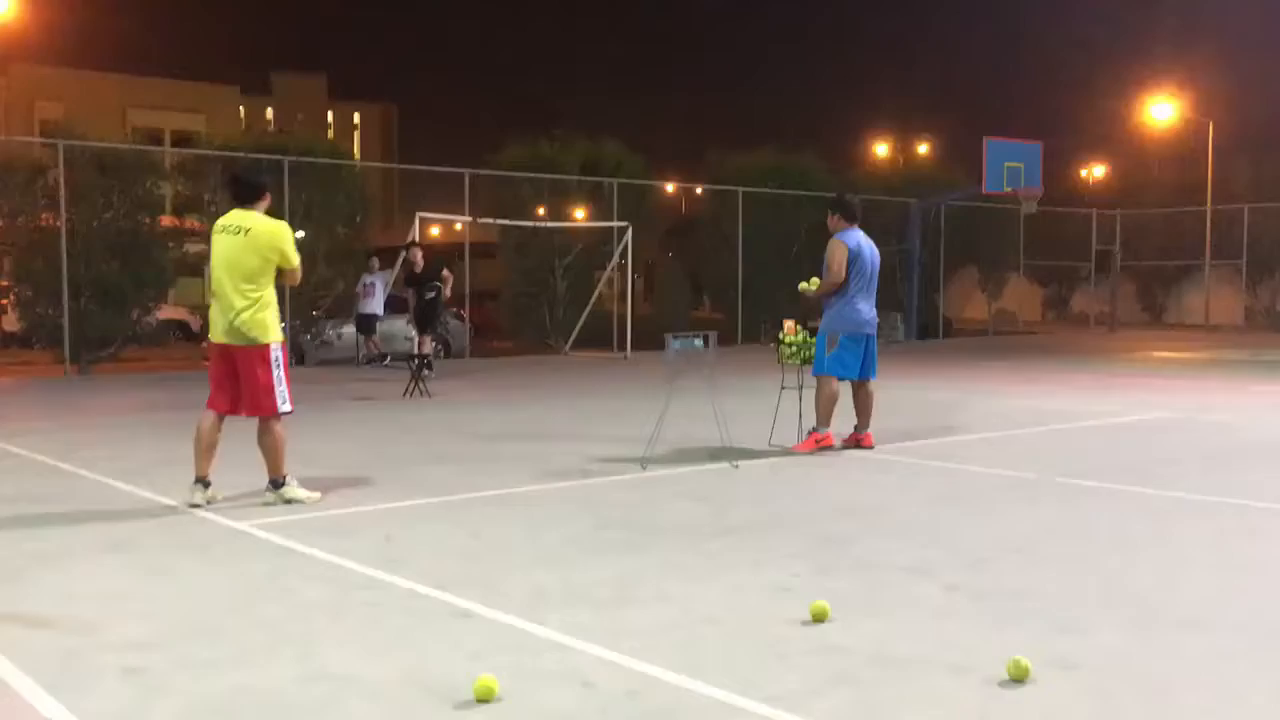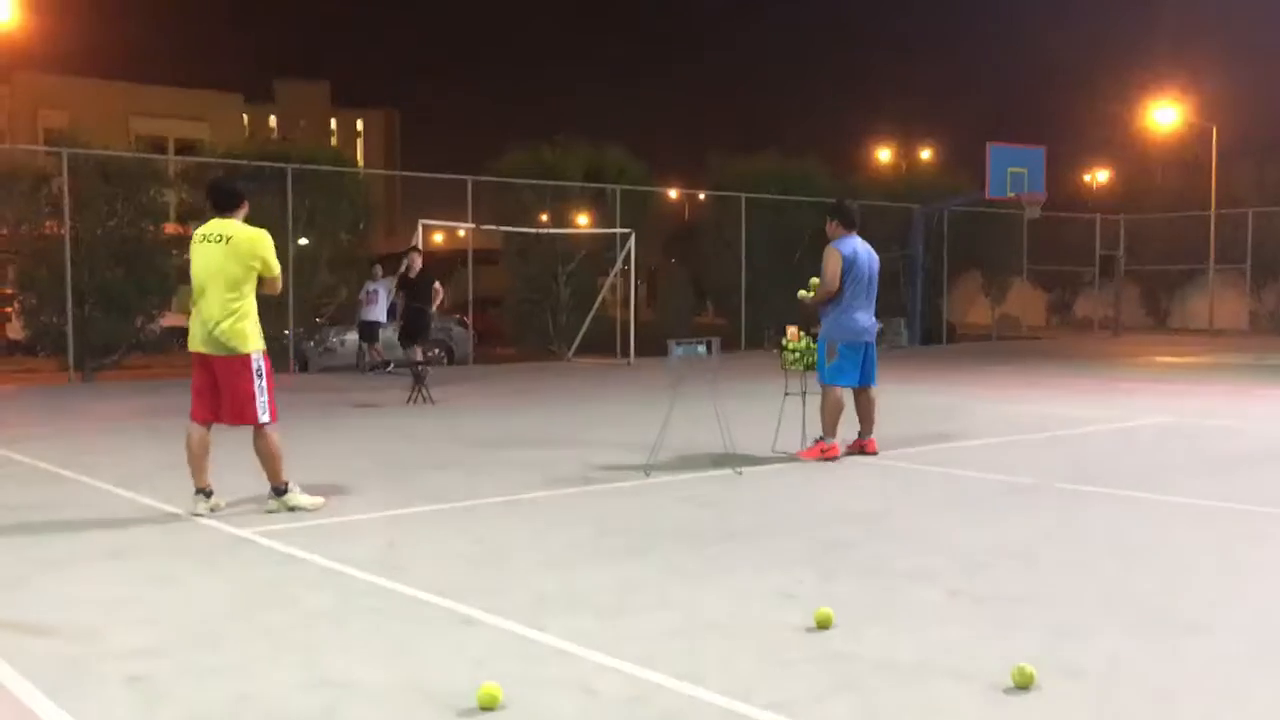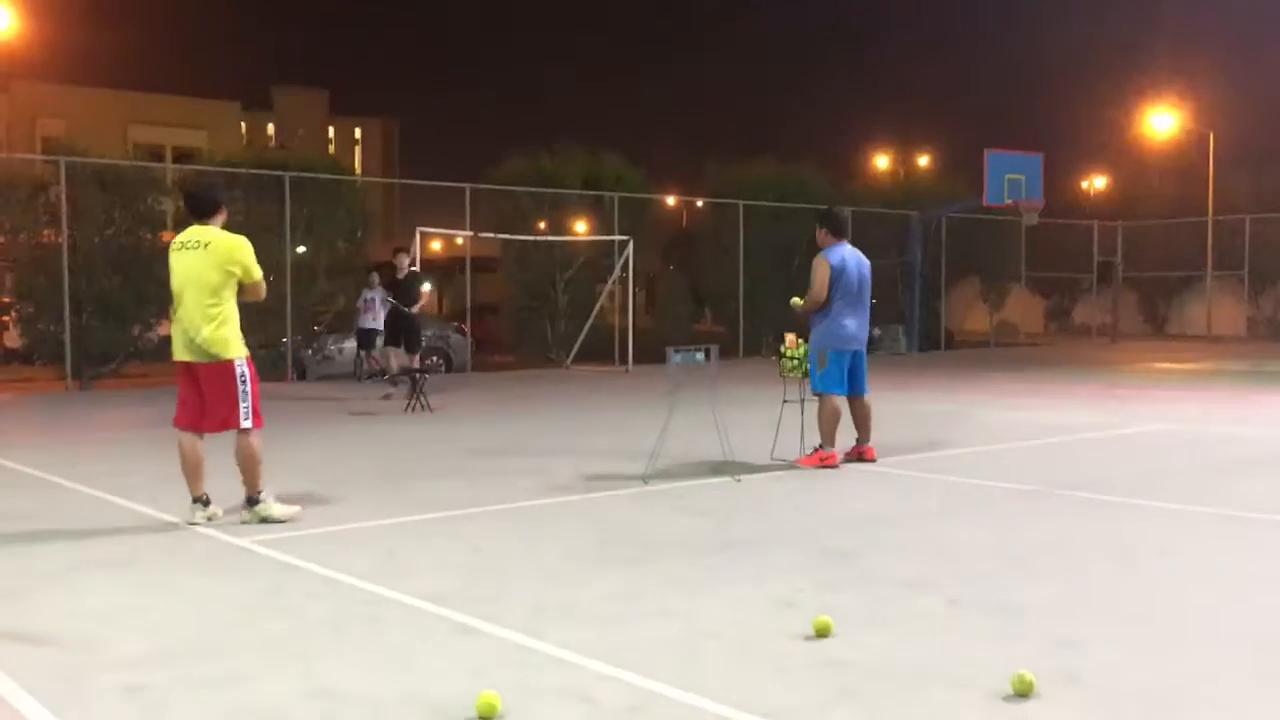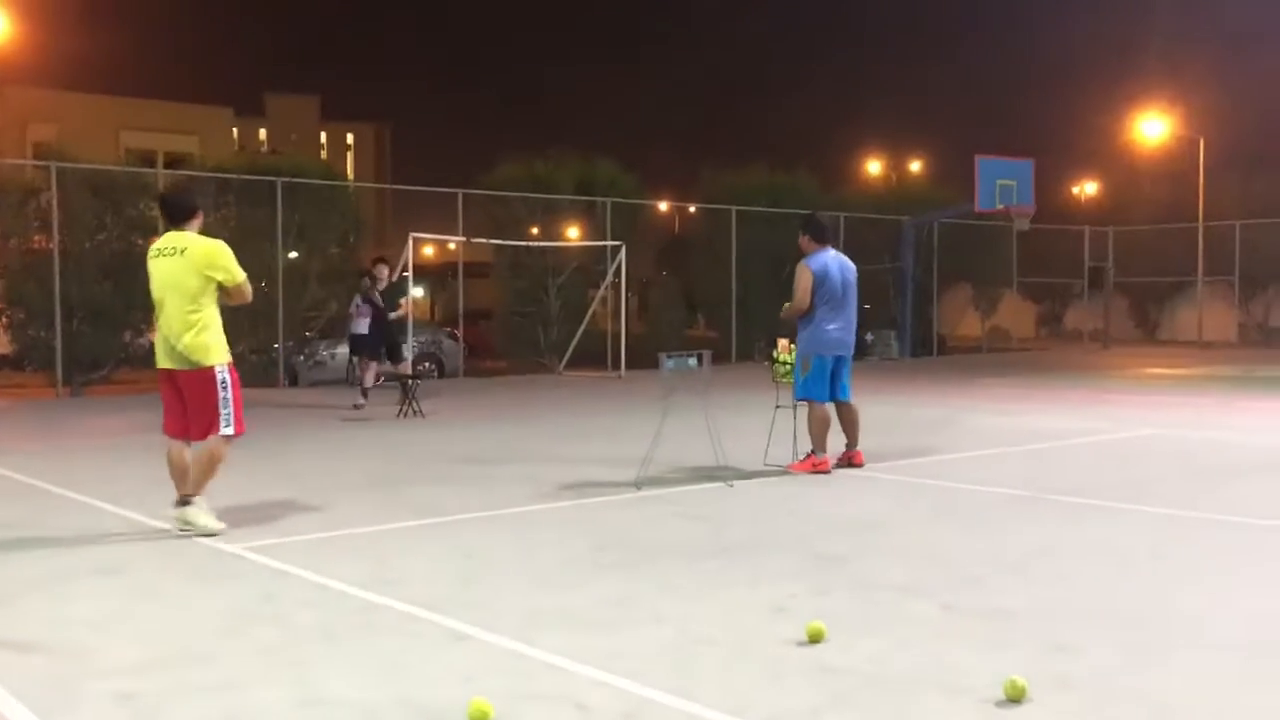
dt=0.2s
person 1, frame 1
left shoulder: (221, 227)
right shoulder: (275, 229)
right elbow: (294, 277)
left wrist: (260, 272)
left hip: (221, 330)
right hip: (258, 332)
left knee: (215, 410)
right knee: (272, 412)
left ankle: (200, 484)
right ankle: (279, 484)
person 1, frame 2
left shoulder: (199, 237)
right shoulder: (255, 238)
right elbow: (275, 286)
left wrist: (241, 282)
left hip: (202, 340)
right hip: (239, 341)
left knee: (200, 420)
right knee: (262, 420)
left ankle: (202, 494)
right ankle: (281, 491)
person 1, frame 3
left shoulder: (177, 244)
right shoulder: (234, 244)
right elbow: (259, 292)
left wrist: (225, 288)
left hip: (185, 348)
right hip: (222, 347)
left knee: (190, 428)
right knee: (246, 425)
left ankle: (199, 502)
right ankle: (257, 500)
person 1, frame 4
left shoulder: (155, 251)
right shoulder: (212, 249)
right elbow: (244, 295)
left wrist: (208, 292)
left hip: (168, 354)
right hip: (205, 354)
left knee: (179, 435)
right knee: (222, 431)
left ankle: (186, 504)
right ankle: (189, 501)
person 2, frame 1
left shoulder: (839, 241)
right shoulder: (870, 245)
left elbow: (836, 277)
left wrist: (816, 293)
right wrist: (824, 290)
left hip: (841, 320)
right hip: (866, 320)
left knee: (827, 375)
right knee: (862, 379)
left ankle: (822, 433)
right ankle: (862, 434)
person 2, frame 2
left shoulder: (836, 249)
right shoulder: (870, 251)
left elbow: (830, 286)
left wrist: (812, 299)
left hip: (840, 327)
right hip: (866, 326)
left knee: (832, 385)
right knee: (863, 385)
left ankle: (828, 444)
right ankle: (866, 440)
person 2, frame 3
left shoulder: (825, 259)
right shoulder: (862, 259)
left elbow: (818, 296)
left wrist: (801, 308)
left hip: (830, 336)
right hip: (857, 335)
left knee: (828, 393)
right knee: (857, 393)
left ankle: (827, 452)
right ankle: (864, 446)
person 2, frame 4
left shoulder: (808, 266)
right shoulder: (848, 263)
left elbow: (800, 304)
left wrist: (785, 313)
left hip: (816, 342)
right hip: (844, 340)
left knee: (816, 399)
right knee: (842, 399)
left ankle: (819, 457)
right ankle: (853, 452)
